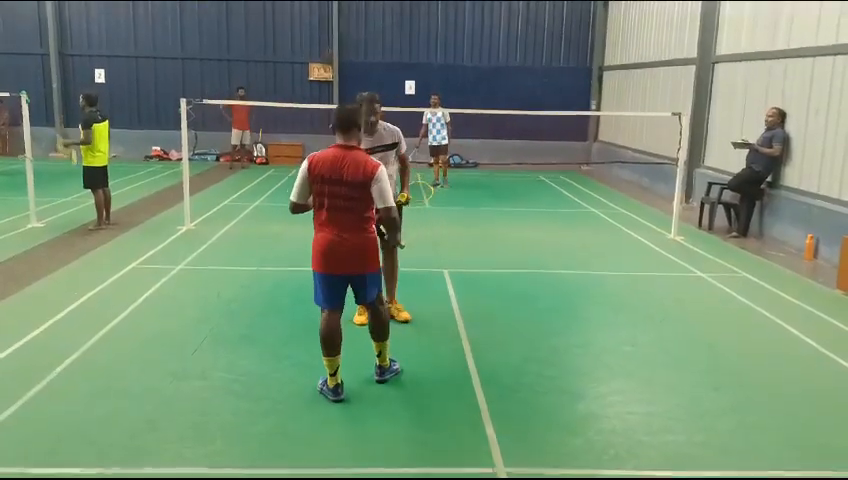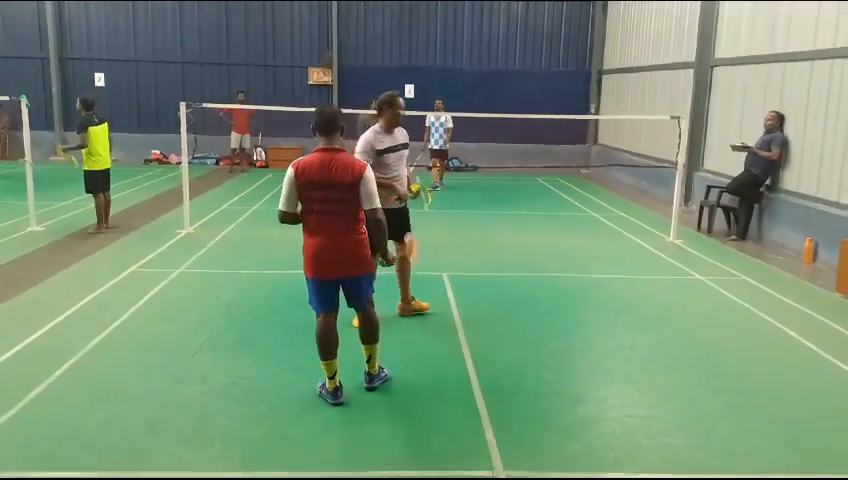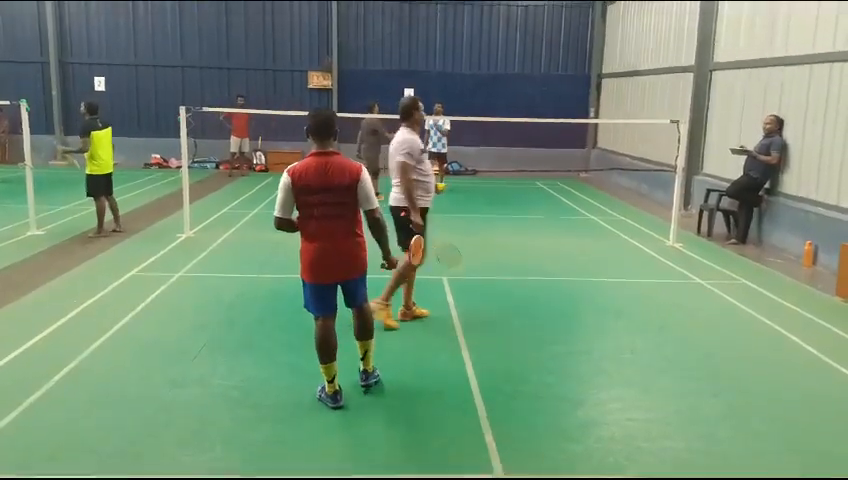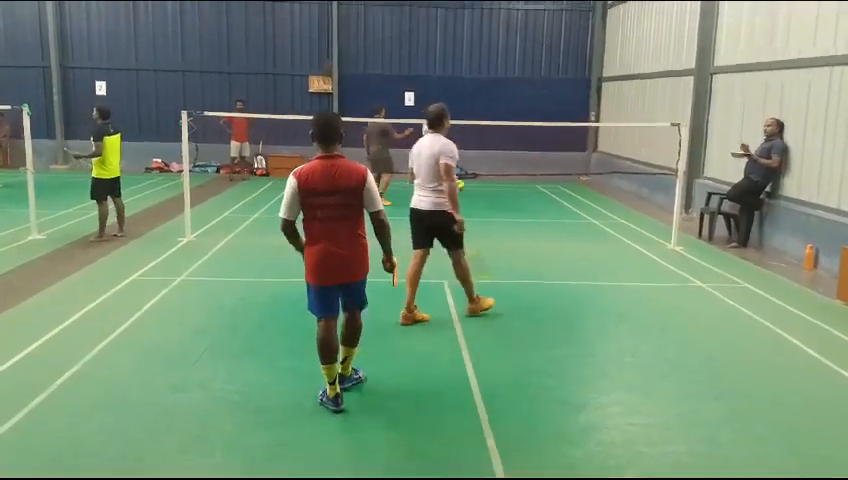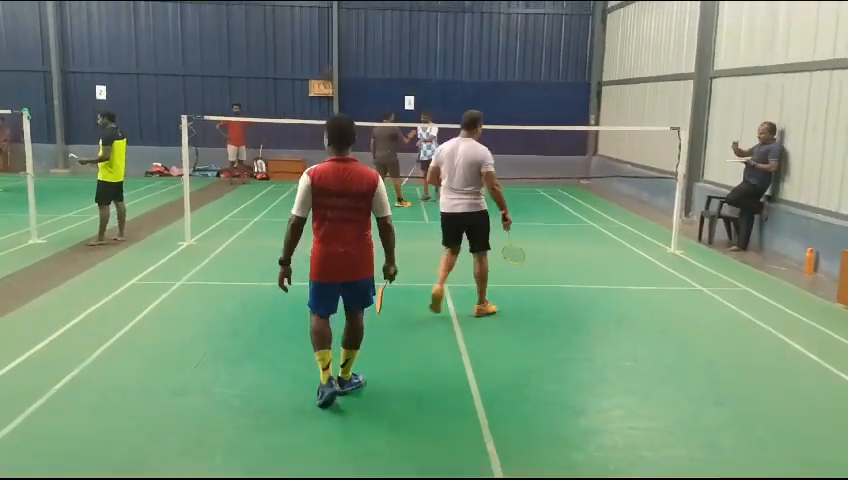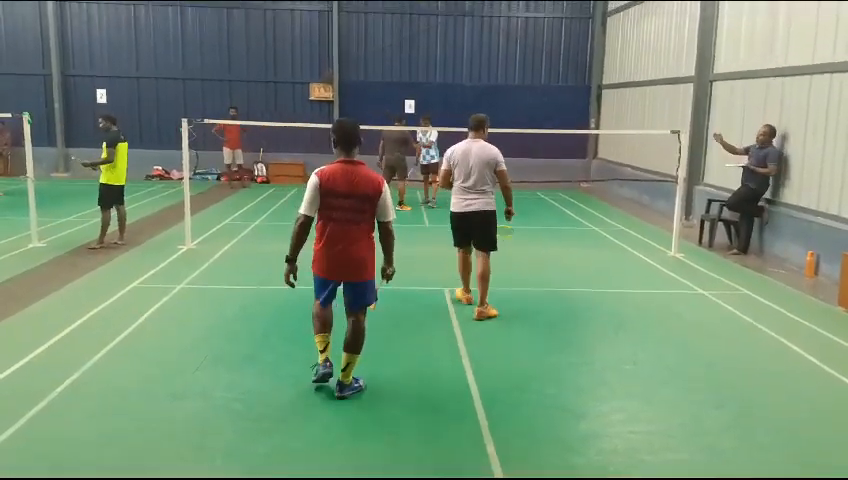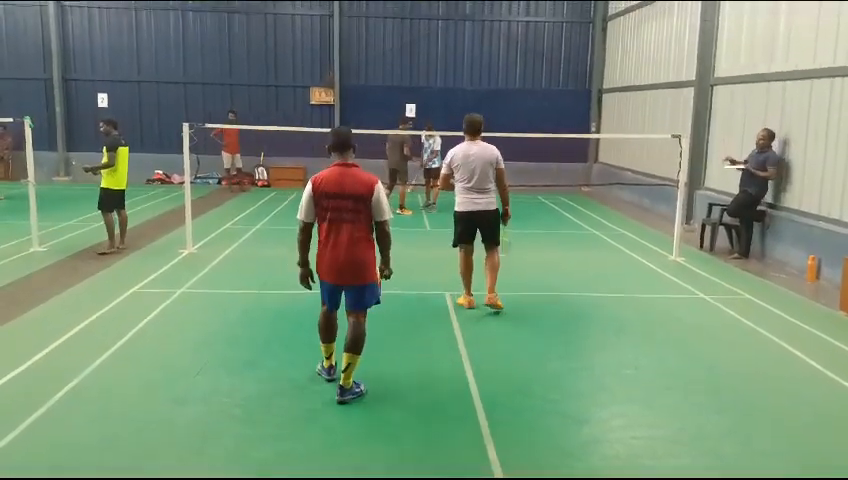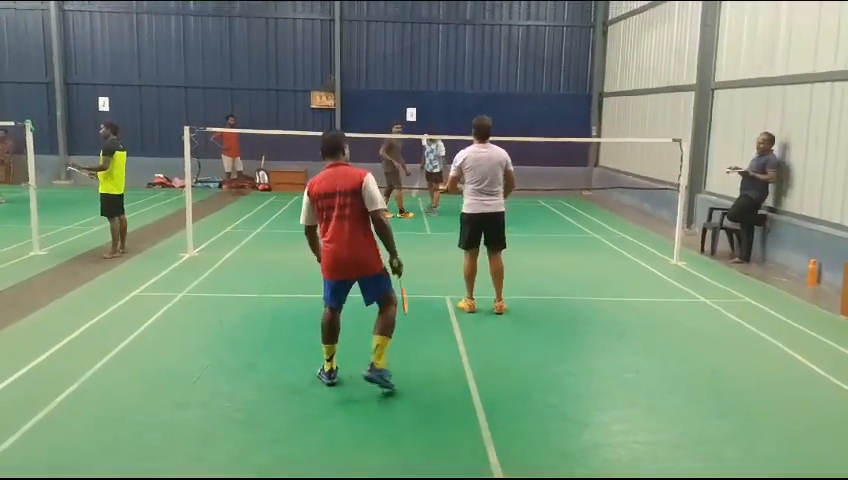
dt=0.3s
person 1, frame 1
left shoulder: (313, 161)
right shoulder: (373, 168)
left elbow: (295, 207)
right elbow: (389, 216)
right wrist: (394, 237)
left hip: (327, 250)
right hip: (363, 251)
left knee: (330, 313)
right knee: (375, 305)
left ankle: (333, 382)
right ankle: (384, 365)
person 1, frame 2
left shoulder: (298, 168)
right shoulder: (360, 168)
left elbow: (285, 215)
right elbow: (375, 218)
right wrist: (383, 250)
left hip: (318, 255)
right hip: (355, 254)
left knee: (326, 316)
right knee: (366, 309)
left ankle: (332, 385)
right ankle: (372, 372)
person 1, frame 3
left shoulder: (293, 173)
right shoulder: (355, 170)
left elbow: (280, 222)
right elbow: (374, 217)
right wrist: (387, 252)
left hip: (316, 259)
right hip: (352, 256)
left knee: (324, 319)
right knee: (361, 308)
left ankle: (331, 388)
right ankle: (367, 370)
person 1, frame 4
left shoulder: (300, 176)
right shoulder: (361, 173)
left elbow: (286, 225)
right elbow: (380, 219)
left wrist: (303, 248)
right wrist: (388, 254)
left hip: (320, 260)
right hip: (354, 259)
left knee: (326, 321)
right knee: (353, 313)
left ankle: (333, 391)
right ankle: (346, 372)
person 1, frame 5
left shoulder: (313, 175)
right shoulder: (371, 178)
left elbow: (296, 223)
right elbow: (385, 225)
left wrist: (285, 263)
right wrist: (390, 261)
left hip: (324, 261)
right hip: (359, 262)
left knee: (320, 317)
right knee: (354, 316)
left ankle: (326, 379)
right ankle: (345, 376)
person 1, frame 6
left shoulder: (320, 176)
right shoulder: (377, 182)
left elbow: (303, 222)
right elbow: (386, 228)
left wrist: (291, 260)
right wrist: (388, 262)
left hip: (326, 259)
right hip: (361, 261)
left knee: (322, 304)
right knee: (356, 316)
left ankle: (324, 361)
right ankle: (345, 380)
person 1, frame 7
left shoulder: (316, 182)
right shoulder: (372, 183)
left elbow: (304, 228)
right elbow: (383, 229)
left wrist: (303, 264)
right wrist: (385, 261)
left hip: (328, 262)
right hip: (361, 263)
left knee: (328, 310)
right knee: (357, 318)
left ankle: (328, 366)
right ankle: (346, 384)
person 1, frame 8
left shoulder: (313, 186)
right shoulder: (362, 177)
left elbow: (310, 230)
right elbow: (379, 220)
left wrist: (322, 258)
right wrist: (393, 255)
left hip: (333, 259)
right hip: (365, 258)
left knee: (332, 310)
right knee: (388, 304)
left ankle: (329, 368)
right ankle: (377, 365)
person 2, frame 1
left shoulder: (393, 133)
left elbow: (403, 162)
left wrist: (404, 190)
left knee: (390, 252)
left ankle: (392, 302)
right ankle: (364, 304)
person 2, frame 2
left shoulder: (402, 133)
right shoulder: (369, 139)
left wrist: (408, 185)
right wrist: (394, 189)
left hip: (398, 205)
left knee: (404, 252)
left ankle: (407, 302)
person 2, frame 3
left shoulder: (409, 137)
right shoulder: (408, 140)
right elbow: (404, 179)
left wrist: (431, 185)
right wrist: (414, 212)
left hip: (412, 206)
right hip: (409, 207)
left ankle: (408, 307)
right ankle: (382, 302)
person 2, frame 4
left shoulder: (417, 145)
right shoulder: (446, 145)
right elbow: (448, 180)
right wrist: (456, 212)
left hip: (418, 207)
right hip: (441, 209)
left knee: (419, 256)
right knee: (457, 256)
left ankle: (409, 309)
right ankle: (474, 302)
person 2, frame 5
left shoulder: (443, 148)
right shoulder: (481, 152)
left elbow: (431, 178)
right elbow: (493, 186)
right wrist: (505, 212)
left hip: (447, 209)
right hip: (475, 210)
left knee: (450, 252)
right knee: (480, 256)
left ankle: (439, 287)
right ankle: (481, 304)
person 2, frame 6
left shoulder: (453, 150)
right shoulder: (493, 151)
left elbow: (443, 182)
right elbow: (505, 184)
right wrist: (509, 205)
left hip: (459, 209)
right hip: (485, 210)
left knee: (463, 251)
right knee: (484, 256)
left ankle: (465, 292)
right ankle: (482, 306)
person 2, frame 7
left shoulder: (453, 153)
right shoulder: (493, 151)
left elbow: (443, 184)
right elbow: (502, 184)
right wrist: (506, 207)
left hip: (463, 209)
right hip: (488, 208)
left knee: (465, 252)
right knee: (492, 251)
left ankle: (468, 296)
right ankle: (491, 294)
person 2, frame 8
left shoulder: (463, 155)
right shoulder: (502, 154)
left elbow: (451, 186)
right elbow: (511, 184)
left hip: (471, 211)
right hip: (496, 211)
left knee: (470, 255)
right knee: (495, 255)
left ankle: (469, 300)
right ankle: (499, 301)
person 3, frame 1
left shoulder: (87, 118)
right shoulder: (103, 116)
left elbow: (87, 140)
left wrist: (71, 142)
left hip: (92, 161)
right hip: (103, 158)
left knee: (97, 190)
right knee: (105, 188)
left ankle: (100, 222)
right ankle: (107, 218)
person 3, frame 2
left shoulder: (83, 122)
right shoulder: (102, 119)
left elbow: (83, 144)
left wrist: (68, 148)
left hip: (93, 165)
right hip: (105, 162)
left knee: (97, 194)
right knee: (105, 192)
left ankle: (100, 226)
right ankle: (106, 222)
person 3, frame 3
left shoulder: (86, 126)
right shoulder: (106, 124)
left elbow: (85, 148)
left wrist: (68, 150)
left hip: (95, 169)
right hip: (107, 166)
left knee: (99, 198)
right knee: (109, 196)
left ankle: (100, 230)
right ankle: (118, 224)
person 3, frame 4
left shoulder: (98, 130)
right shoulder: (115, 129)
left elbow: (98, 152)
left wrist: (81, 156)
left hip: (102, 173)
right hip: (115, 171)
left knee: (102, 202)
right knee: (117, 199)
left ankle: (101, 234)
right ankle: (121, 229)
person 3, frame 5
left shoulder: (107, 134)
right shoulder: (120, 133)
left elbow: (106, 156)
left wrist: (88, 161)
right wrist: (97, 162)
left hip: (107, 176)
right hip: (118, 175)
left knee: (103, 205)
right knee: (119, 203)
left ankle: (101, 237)
right ankle: (121, 234)
person 3, frame 6
left shoulder: (110, 137)
right shoulder: (121, 136)
left elbow: (110, 158)
left wrist: (91, 163)
right wrist: (99, 165)
left hip: (109, 179)
right hip: (119, 178)
left knee: (105, 208)
right knee: (120, 206)
left ankle: (101, 240)
right ankle: (121, 237)
person 3, frame 7
left shoulder: (111, 141)
right shoulder: (122, 141)
left elbow: (111, 163)
left wrist: (92, 168)
right wrist: (100, 170)
left hip: (110, 183)
right hip: (120, 183)
left knee: (106, 212)
right knee: (121, 210)
left ankle: (111, 244)
right ankle: (122, 242)
person 3, frame 8
left shoulder: (108, 145)
right shoulder: (120, 145)
left elbow: (104, 166)
left wrist: (82, 167)
right wrist: (98, 173)
left hip: (109, 188)
right hip: (118, 187)
left knee: (112, 218)
right knee: (120, 216)
left ankle: (114, 250)
right ankle: (122, 246)
person 4, frame 1
left shoulder: (779, 133)
right shoulder: (768, 131)
left elbow: (776, 152)
left wrist: (757, 148)
right wrist: (750, 146)
left hip: (759, 170)
right hip: (754, 168)
left knee: (733, 184)
right knee: (747, 200)
left ankle: (758, 193)
right ankle: (741, 230)
person 4, frame 2
left shoulder: (778, 136)
right shoulder: (766, 135)
left elbow: (774, 155)
left wrist: (755, 151)
right wrist: (750, 149)
left hip: (757, 173)
right hip: (752, 172)
left knee: (731, 187)
right knee: (745, 203)
left ankle: (757, 196)
right ankle: (740, 234)
person 4, frame 3
left shoulder: (777, 141)
right shoulder: (765, 138)
left elbow: (774, 160)
left wrist: (755, 155)
right wrist: (748, 151)
left hip: (756, 177)
right hip: (751, 175)
left knee: (731, 191)
right knee: (745, 206)
left ankle: (757, 200)
right ankle: (740, 237)
person 4, frame 4
left shoulder: (778, 144)
right shoulder: (766, 142)
left elbow: (774, 163)
left wrist: (756, 159)
right wrist: (747, 152)
left hip: (757, 180)
right hip: (752, 179)
left knee: (732, 194)
right knee: (746, 209)
left ankle: (758, 203)
right ankle: (741, 241)
person 4, frame 5
left shoulder: (774, 147)
right shoulder: (759, 146)
left elbow: (772, 167)
right elbow: (743, 154)
left wrist: (753, 164)
right wrist: (736, 149)
left hip: (757, 183)
right hip: (751, 182)
left knee: (731, 198)
right knee: (746, 213)
left ankle: (759, 207)
right ankle: (741, 244)
person 4, frame 6
left shoulder: (772, 152)
right shoulder: (754, 147)
left elbow: (772, 171)
right elbow: (735, 150)
left wrist: (753, 168)
right wrist: (721, 141)
left hip: (756, 187)
right hip: (748, 185)
left knee: (731, 203)
right knee: (745, 216)
left ankle: (759, 210)
right ankle: (741, 248)
person 4, frame 7
left shoulder: (771, 156)
right shoulder: (754, 153)
left elbow: (772, 175)
right elbow: (743, 166)
left wrist: (752, 171)
right wrist: (733, 161)
left hip: (754, 191)
right hip: (746, 190)
left knee: (732, 210)
right knee: (745, 221)
left ankle: (761, 215)
right ankle: (743, 252)
person 4, frame 8
left shoulder: (771, 159)
right shoulder: (757, 157)
left elbow: (772, 178)
left wrist: (752, 174)
right wrist: (739, 170)
left hip: (754, 195)
right hip: (747, 194)
left knee: (732, 215)
right knee: (746, 225)
left ankle: (762, 219)
right ankle: (744, 256)
